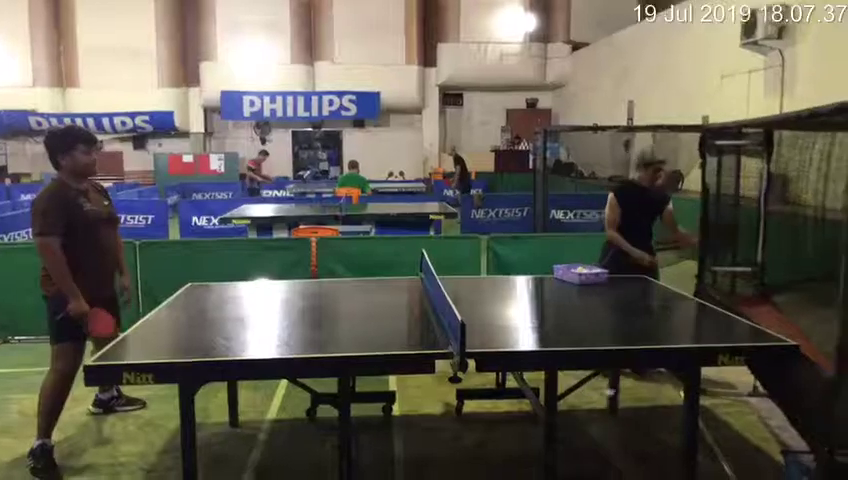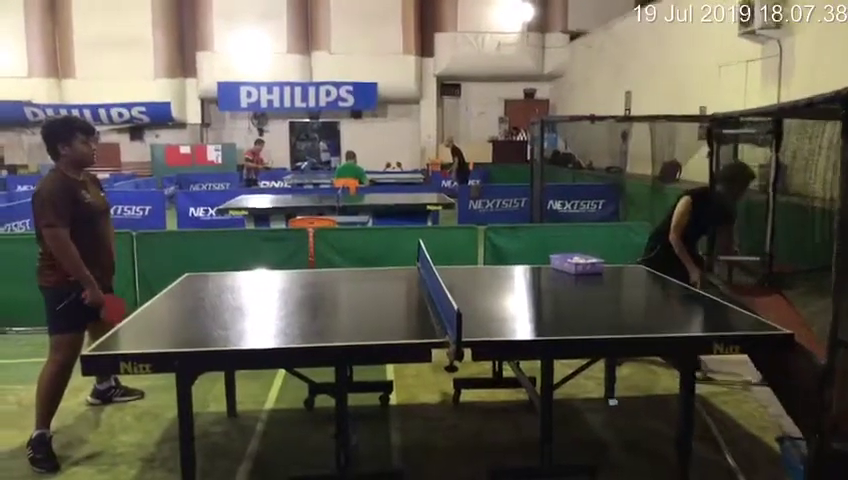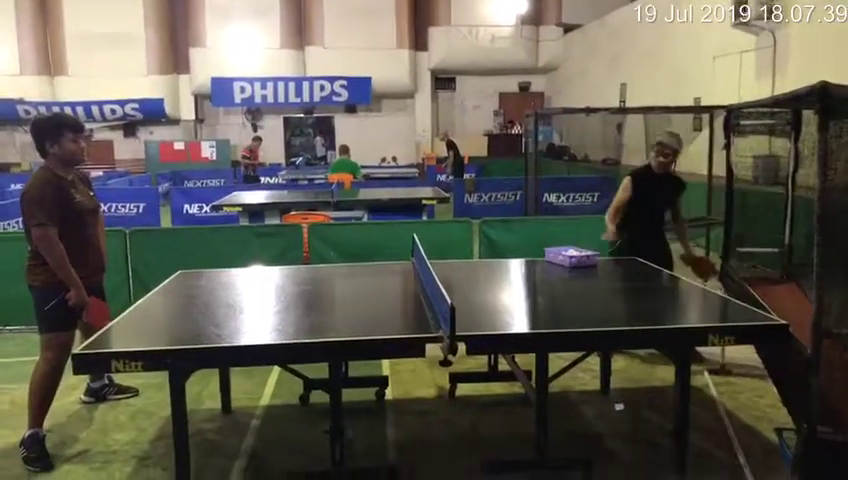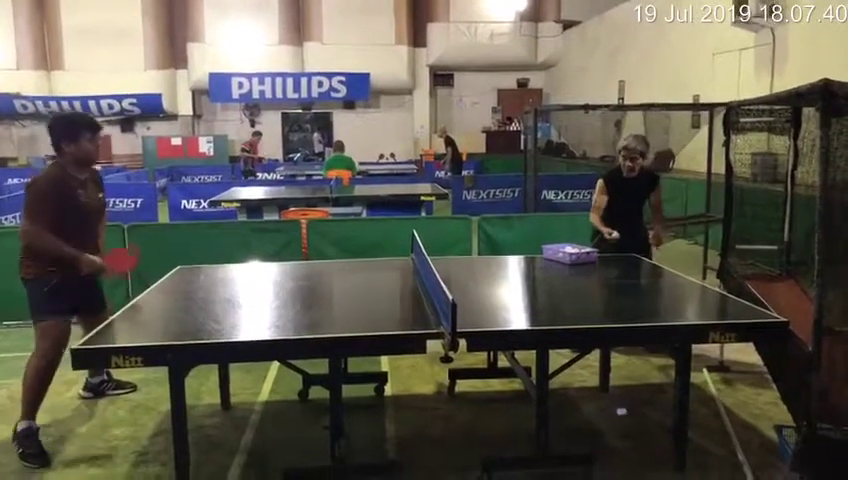
dt=1s
person 1, frame 1
left shoulder: (98, 191)
right shoulder: (51, 198)
left elbow: (112, 235)
right elbow: (49, 251)
left wrist: (123, 274)
right wrist: (73, 297)
left hip: (103, 289)
right hip: (70, 296)
left knee: (108, 345)
right knee: (64, 367)
left ankle: (106, 396)
right ankle: (41, 446)
person 1, frame 2
left shoulder: (90, 181)
right shoulder: (53, 189)
right elbow: (59, 243)
left wrist: (104, 273)
right wrist: (88, 284)
left hip: (97, 278)
right hip: (67, 285)
left knee: (104, 334)
right knee: (63, 355)
left ankle: (104, 386)
right ankle: (40, 437)
person 1, frame 3
left shoulder: (80, 179)
right shoulder: (41, 187)
left elbow: (95, 219)
right elbow: (45, 241)
left wrist: (98, 265)
right wrist: (73, 286)
left hip: (88, 277)
right hip: (56, 284)
left knee: (97, 332)
right knee: (54, 354)
left ankle: (98, 384)
right ankle: (32, 436)
person 1, frame 4
left shoulder: (92, 177)
right shoulder: (48, 182)
right elbow: (32, 233)
left wrist: (96, 255)
right wrist: (80, 258)
left hip: (82, 270)
right hip: (48, 273)
left knee: (100, 325)
right knee: (50, 345)
left ankle: (97, 380)
right ankle: (25, 429)
person 2, frame 1
left shoulder: (662, 198)
right shoulder: (619, 194)
left elbow: (675, 230)
right elbow: (610, 231)
left wrist: (697, 241)
right wrist: (635, 253)
left hip: (645, 257)
right hip: (617, 256)
person 2, frame 2
left shoulder: (724, 206)
right shoulder: (692, 200)
left elbow: (725, 246)
right elbow: (674, 237)
right wrist: (692, 269)
left hip: (686, 252)
right hip: (662, 250)
person 2, frame 3
left shoulder: (676, 184)
right shoulder: (634, 178)
left elbow: (677, 218)
right elbow: (612, 212)
left wrist: (687, 248)
right wrist: (611, 230)
left hip: (656, 242)
right hip: (628, 242)
person 2, frame 4
left shoulder: (651, 180)
right shoulder: (607, 180)
left elbow: (657, 211)
right elbow: (594, 214)
left wrist: (658, 231)
right wrist: (603, 229)
left hip: (637, 237)
right hip: (609, 238)
